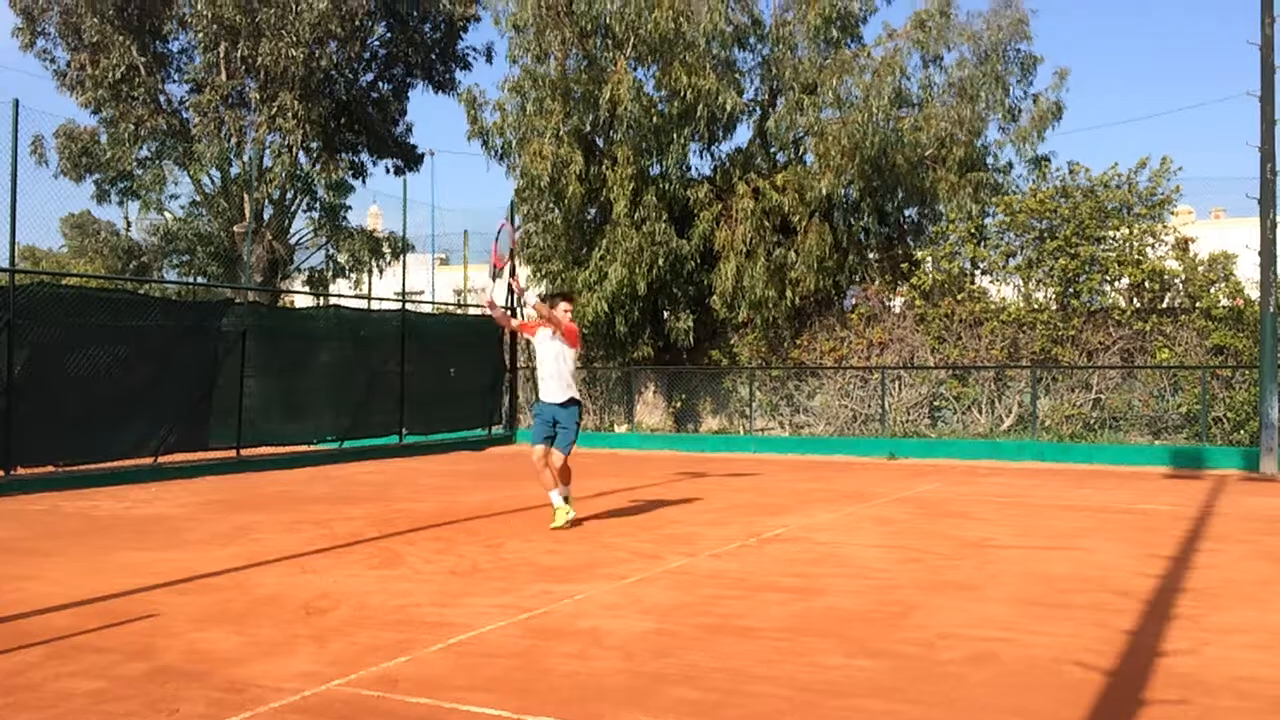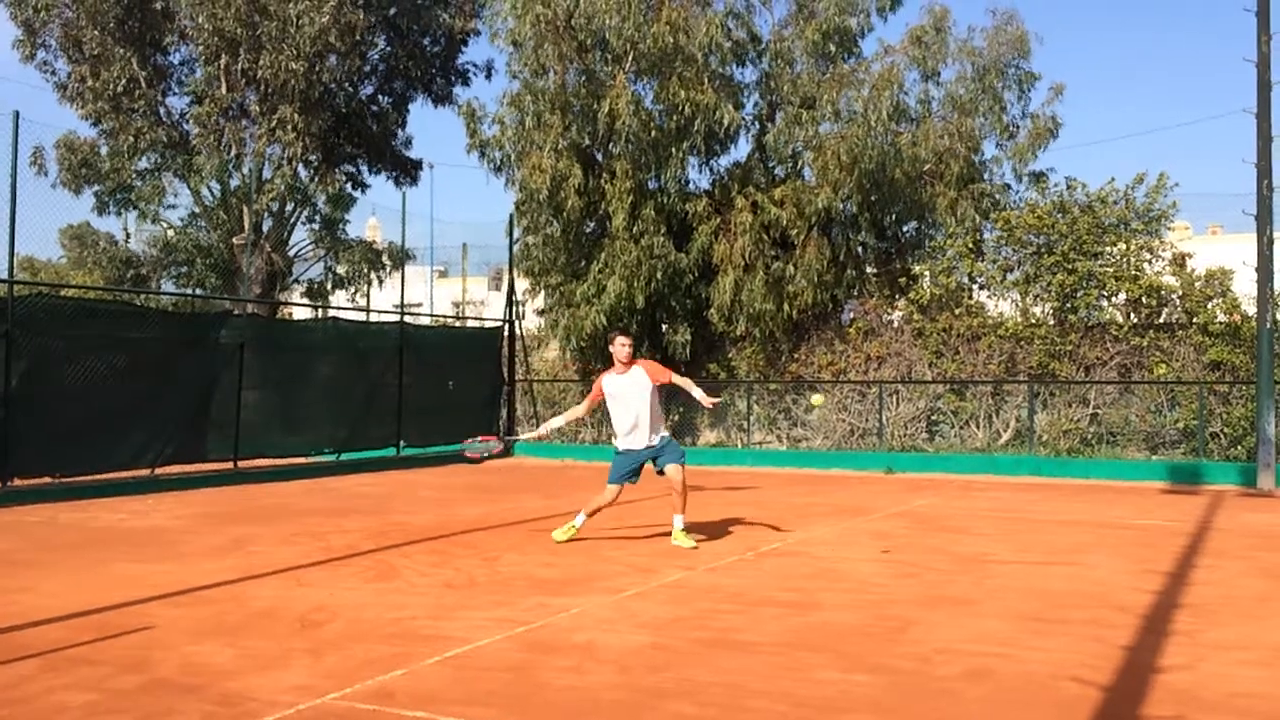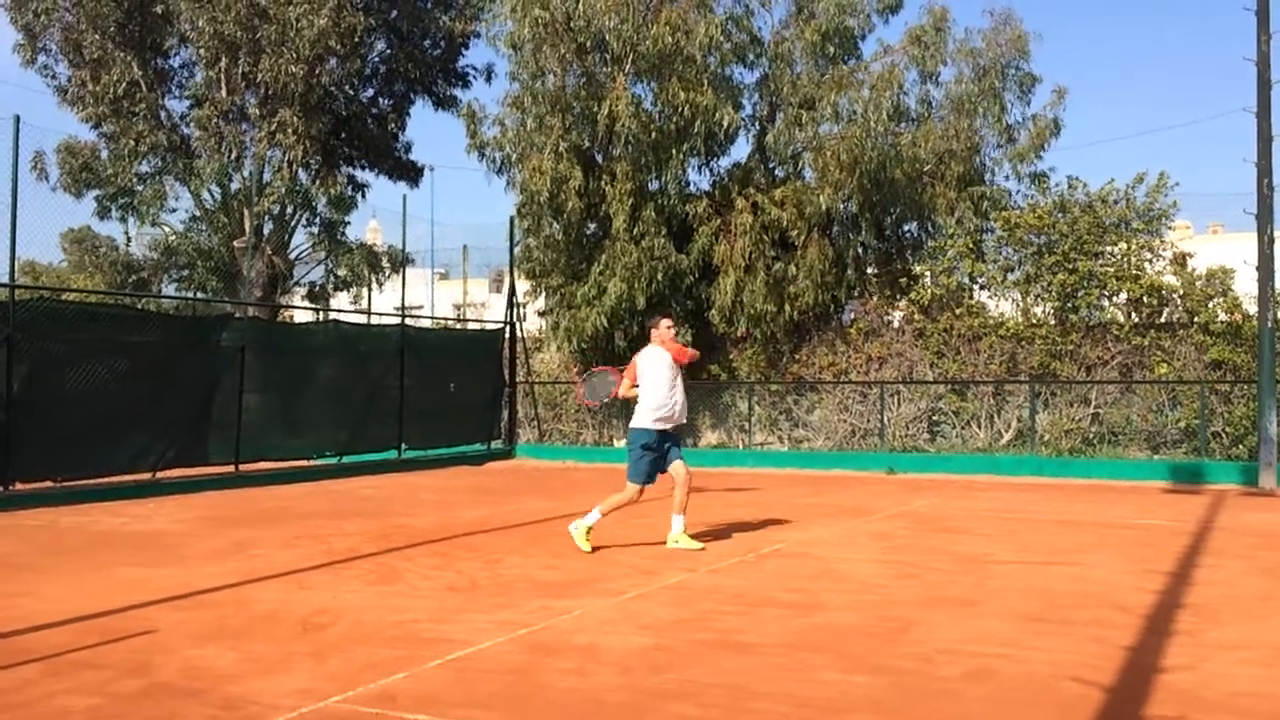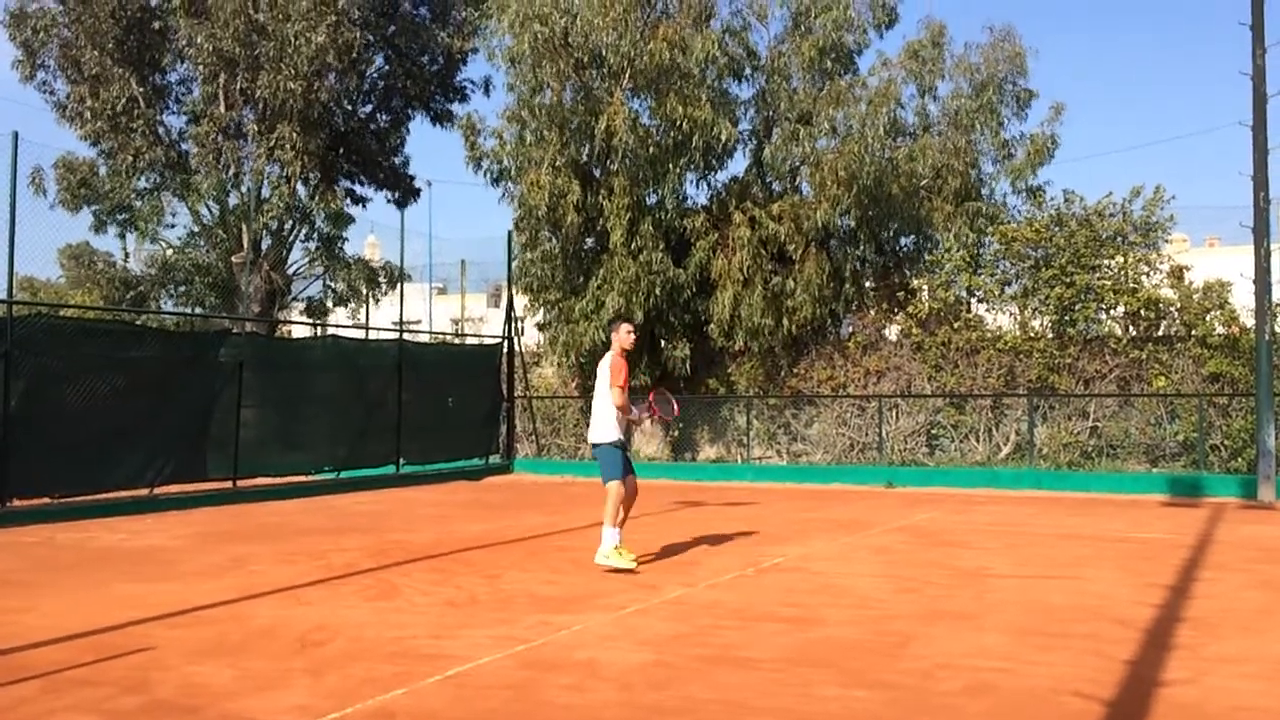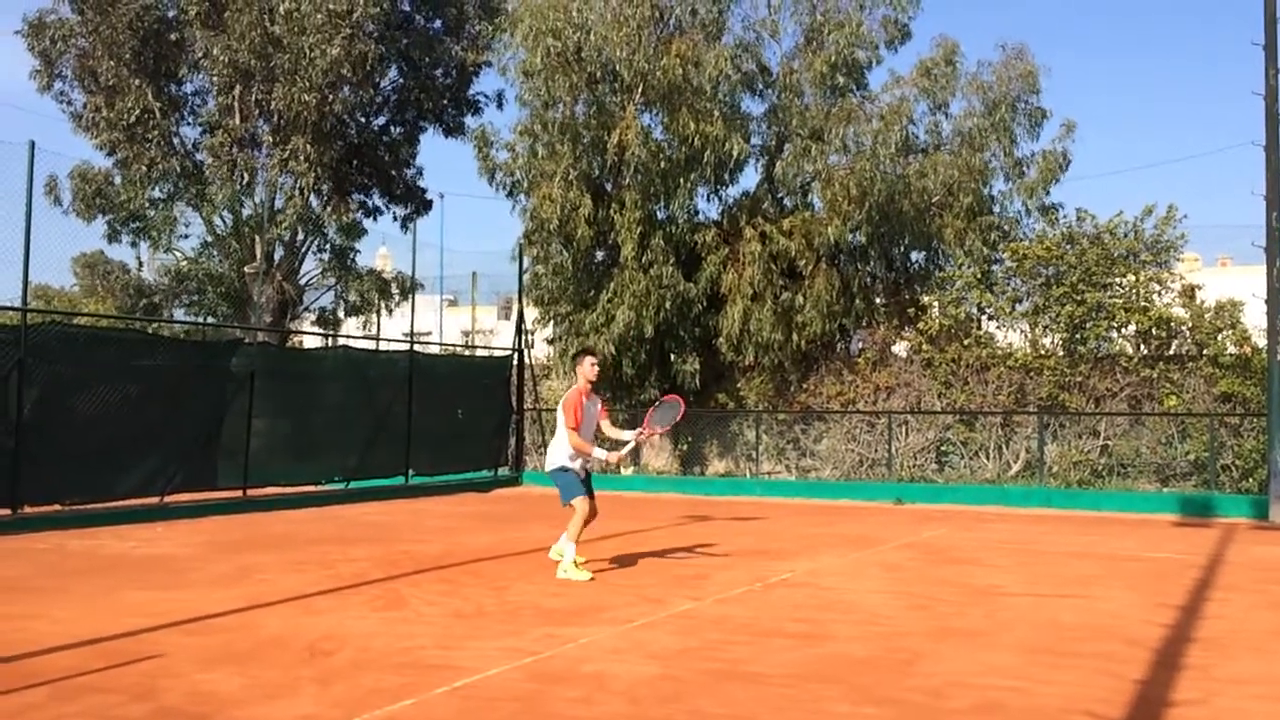
dt=0.5s
person 1, frame 1
left shoulder: (571, 332)
right shoulder: (538, 329)
left elbow: (546, 315)
right elbow: (507, 322)
left wrist: (524, 294)
right wrist: (494, 307)
left hip: (567, 405)
right hip: (544, 405)
left knee: (559, 463)
right knee: (538, 456)
left ankle: (564, 499)
right ankle: (561, 509)
person 1, frame 2
left shoulder: (646, 367)
right shoulder: (604, 381)
left elbow: (679, 379)
right elbow: (584, 408)
left wrist: (701, 395)
right wrist: (553, 423)
left hip: (659, 439)
right hip: (628, 446)
left knee: (678, 479)
right knee: (609, 496)
left ankle: (678, 531)
right ankle: (575, 524)
person 1, frame 3
left shoulder: (640, 357)
right shoulder: (670, 350)
left elbow: (623, 392)
right elbow: (695, 355)
right hip: (643, 434)
left knee: (684, 477)
right knee: (633, 492)
left ankle: (677, 535)
right ankle: (584, 525)
person 1, frame 4
left shoulder: (606, 362)
right shoulder: (618, 362)
right elbow: (618, 400)
left wrist: (635, 412)
right wrist: (634, 413)
left hip: (610, 437)
right hip: (607, 437)
left knee: (631, 492)
right knee: (617, 491)
left ankle: (613, 545)
right ankle: (606, 551)
person 1, frame 5
left shoulder: (596, 399)
right shoulder: (572, 398)
left elbow: (608, 429)
right elbow: (573, 440)
left wrist: (632, 434)
right wrist: (605, 455)
left hip: (579, 465)
right hip: (561, 464)
left knee: (591, 509)
right knee: (582, 506)
left ankle: (560, 548)
right ankle: (569, 562)
